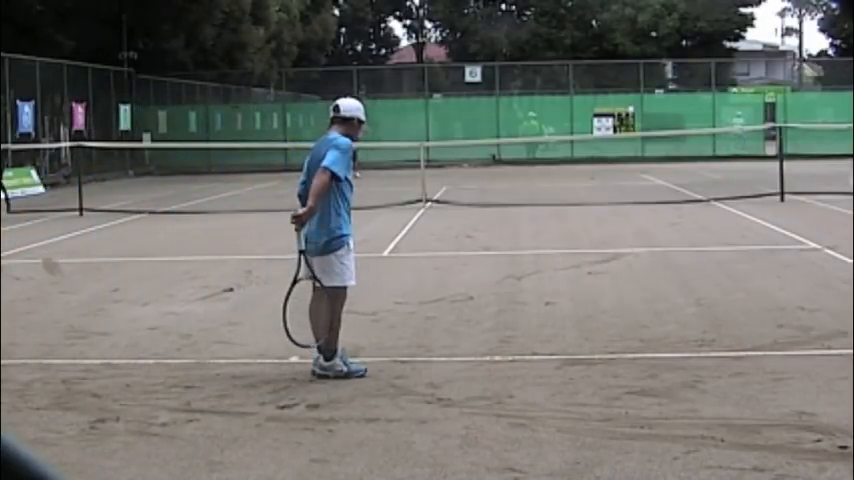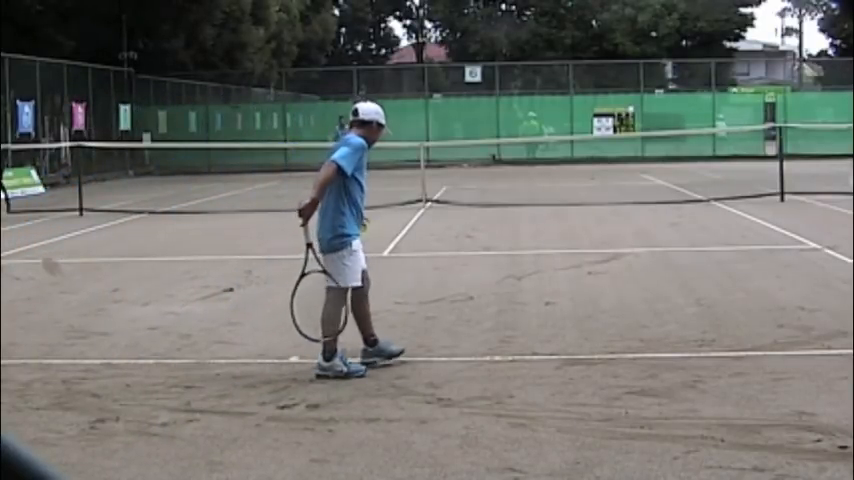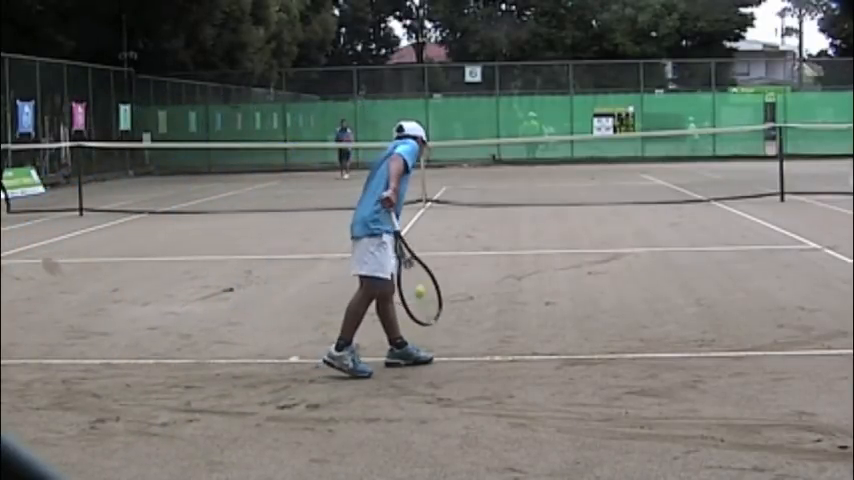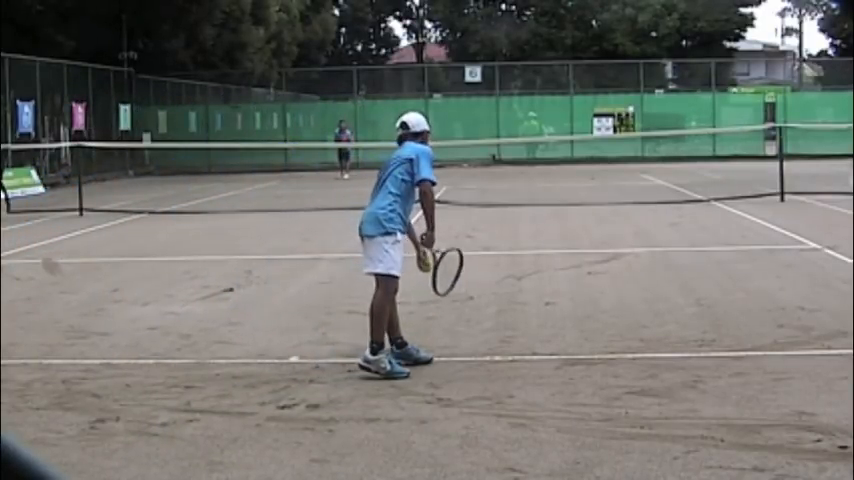
dt=0.5s
person 1, frame 1
left shoulder: (318, 147)
right shoulder: (342, 144)
left elbow: (303, 189)
right elbow: (324, 175)
right wrist: (310, 208)
left hip: (316, 233)
right hip: (335, 234)
left knee: (321, 295)
right knee: (336, 296)
left ankle: (325, 355)
right ankle: (330, 360)
person 1, frame 2
left shoulder: (347, 144)
right shoulder: (356, 143)
right elbow: (329, 169)
right wrist: (313, 200)
left hip: (344, 231)
right hip: (341, 233)
left knee: (361, 286)
right knee: (338, 293)
left ankle: (372, 346)
right ankle: (329, 360)
person 1, frame 3
left shoulder: (394, 152)
right shoulder: (408, 145)
right elbow: (398, 162)
right wrist: (392, 190)
left hip: (374, 226)
right hip: (373, 226)
left knee: (386, 289)
right knee: (370, 288)
left ankle: (398, 347)
right ankle: (341, 350)
person 1, frame 4
left shoulder: (400, 155)
right shoulder: (421, 151)
right elbow: (426, 190)
left wrist: (417, 245)
right wrist: (430, 231)
left hip: (376, 224)
right hip: (385, 226)
left knee: (389, 288)
right knee: (385, 287)
left ankle: (398, 347)
right ankle: (374, 354)
